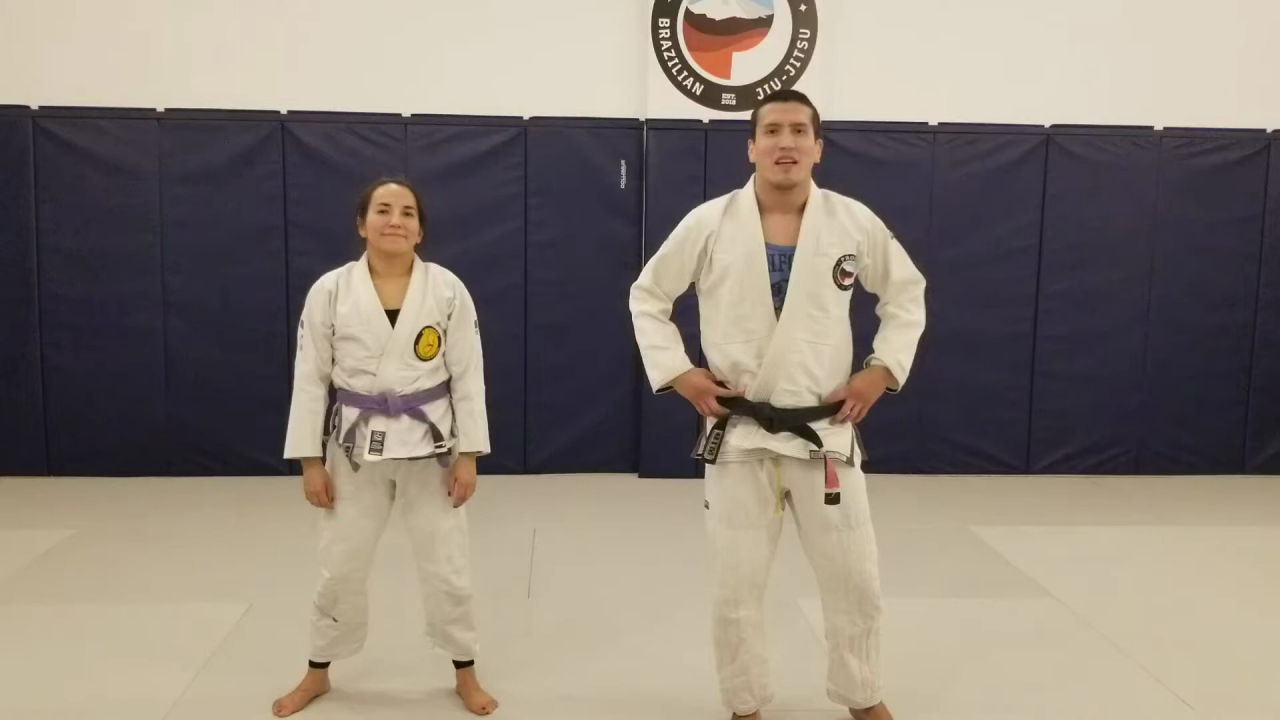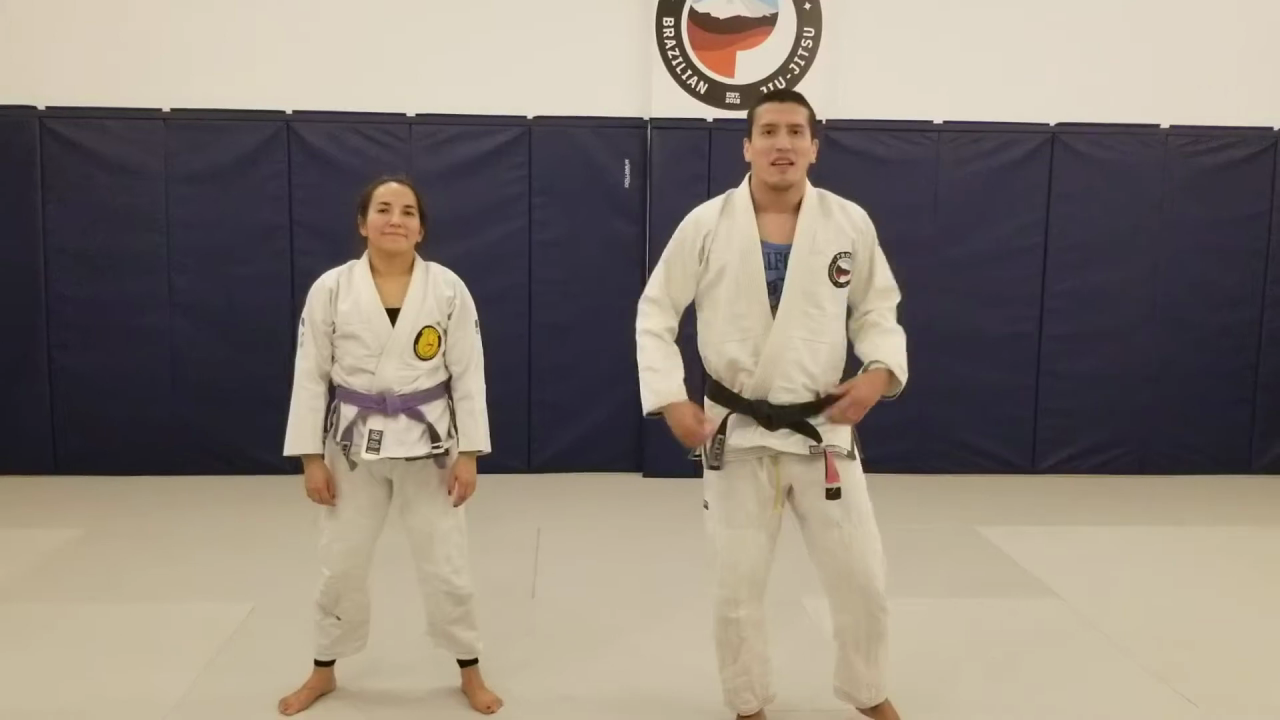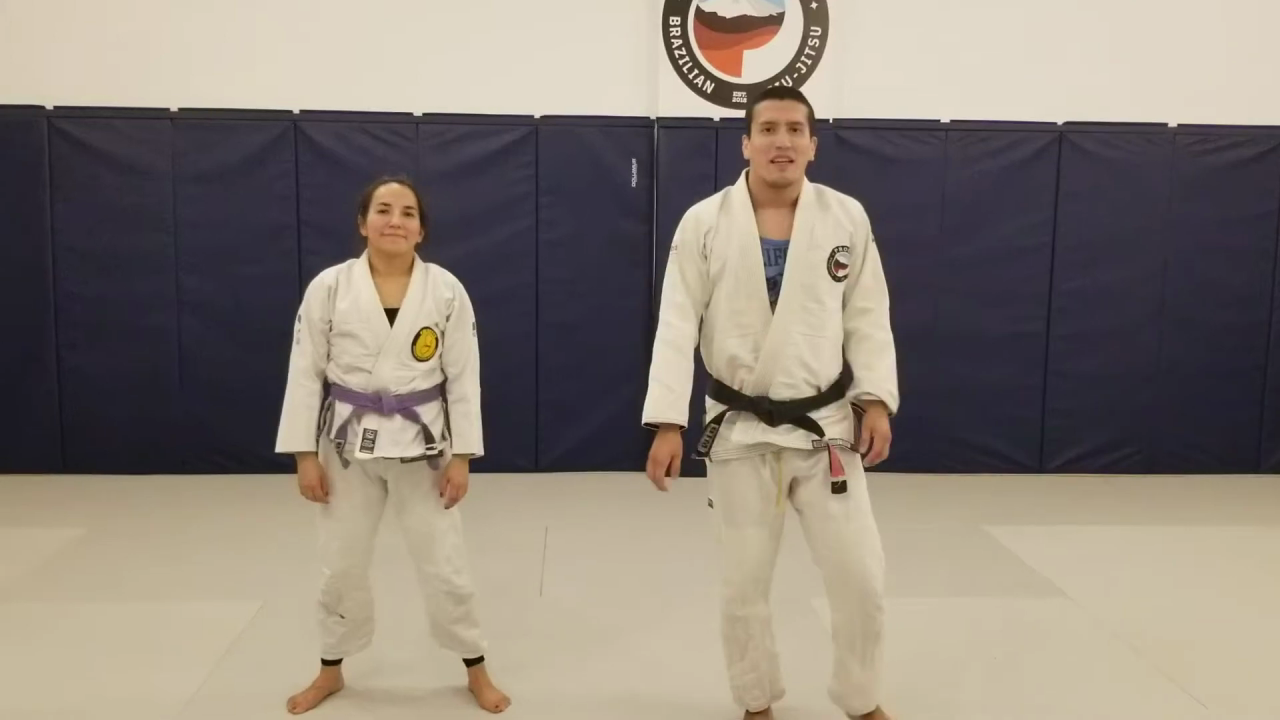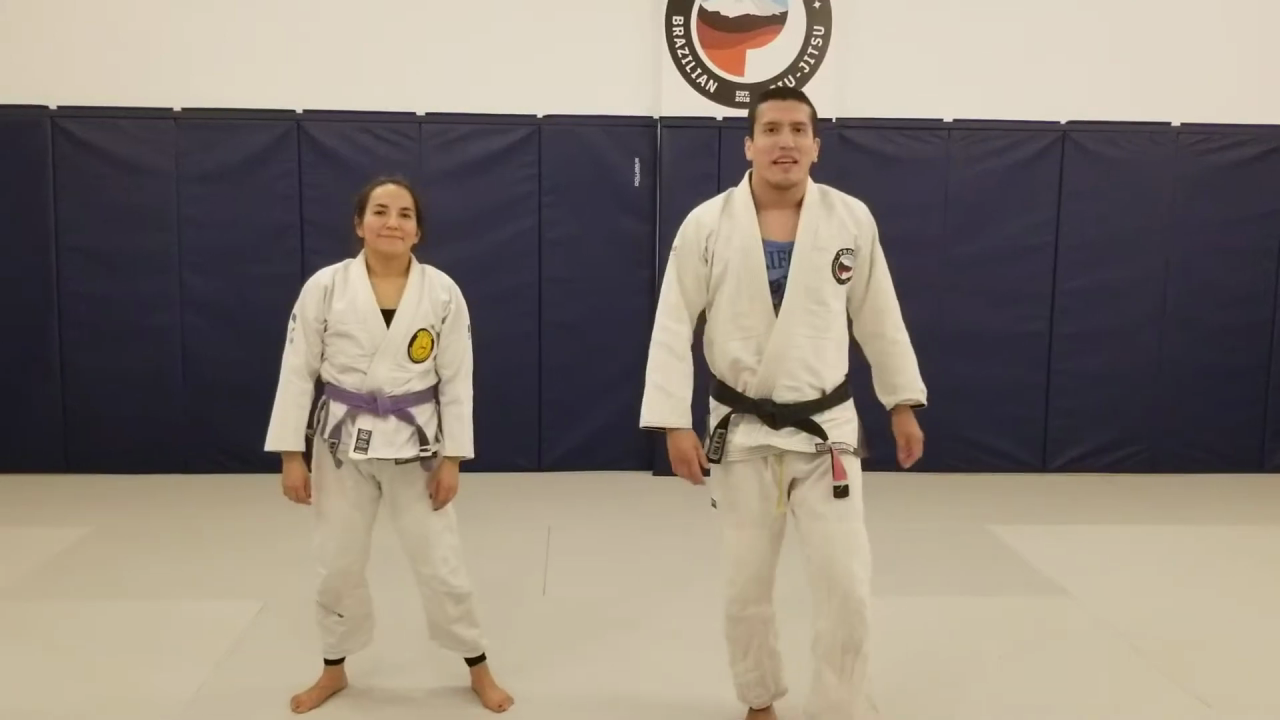
dt=0.2s
person 1, frame 1
left shoulder: (856, 223)
right shoulder: (708, 224)
left elbow: (907, 294)
right elbow: (647, 296)
left wrist: (884, 370)
right wrist: (677, 372)
left hip: (824, 433)
right hip: (738, 435)
left knee: (854, 580)
right knee: (736, 588)
person 1, frame 2
left shoulder: (850, 222)
right shoulder: (705, 224)
left elbow: (879, 310)
right elbow: (656, 314)
left wrist: (882, 370)
right wrist: (670, 399)
left hip: (824, 430)
right hip: (735, 432)
left knee: (861, 580)
right knee: (737, 587)
person 1, frame 3
left shoulder: (847, 216)
right shoulder: (706, 222)
left elbow: (867, 317)
right elbow: (678, 325)
left wrist: (875, 401)
right wrist: (667, 424)
left hip: (825, 425)
right hip: (740, 428)
left knee: (860, 580)
right knee: (744, 585)
person 1, frame 4
left shoulder: (851, 218)
right shoulder: (707, 224)
left elbow: (877, 317)
right elbow: (674, 327)
left wrist: (903, 403)
right wrist: (674, 423)
left hip: (827, 428)
right hip: (742, 430)
left knee: (844, 589)
right knee: (745, 587)
person 2, frame 1
left shoulder: (447, 289)
right shoulder: (330, 290)
left elbow: (468, 376)
right elbow: (310, 378)
left wrist: (469, 455)
right wrist: (310, 461)
left hip: (430, 445)
right hip: (357, 445)
left knee: (447, 565)
right knee: (340, 564)
left ankle: (465, 672)
right ankle: (318, 672)
person 2, frame 2
left shoulder: (448, 288)
right shoulder: (331, 289)
left elbow: (468, 375)
right elbow: (310, 375)
left wrist: (469, 453)
right wrist: (311, 457)
left hip: (427, 443)
right hip: (354, 444)
left knee: (445, 564)
right knee: (341, 563)
left ankle: (469, 671)
right ankle: (323, 671)
person 2, frame 3
left shoulder: (446, 290)
right shoulder: (329, 286)
left elbow: (463, 378)
right elbow: (305, 373)
left wrist: (461, 455)
right wrist: (305, 454)
left hip: (421, 443)
right hip: (349, 442)
left knee: (444, 563)
right knee: (341, 564)
left ankle: (475, 669)
right ankle: (331, 670)
person 2, frame 4
left shoulder: (442, 292)
right shoulder: (325, 286)
left elbow: (457, 381)
right elbow: (297, 371)
left wrist: (452, 458)
right wrist: (291, 454)
left hip: (415, 445)
right hip: (343, 444)
left knee: (441, 564)
right knee: (338, 563)
left ankle: (478, 667)
right ankle: (334, 669)
